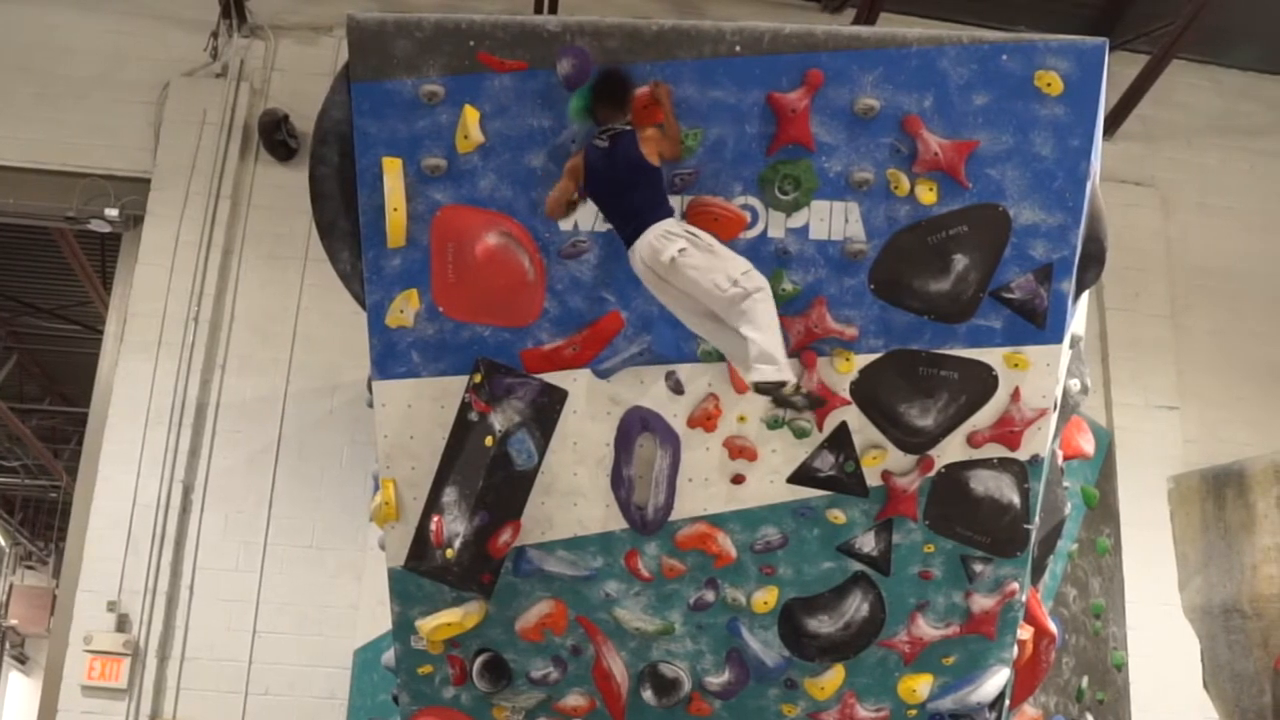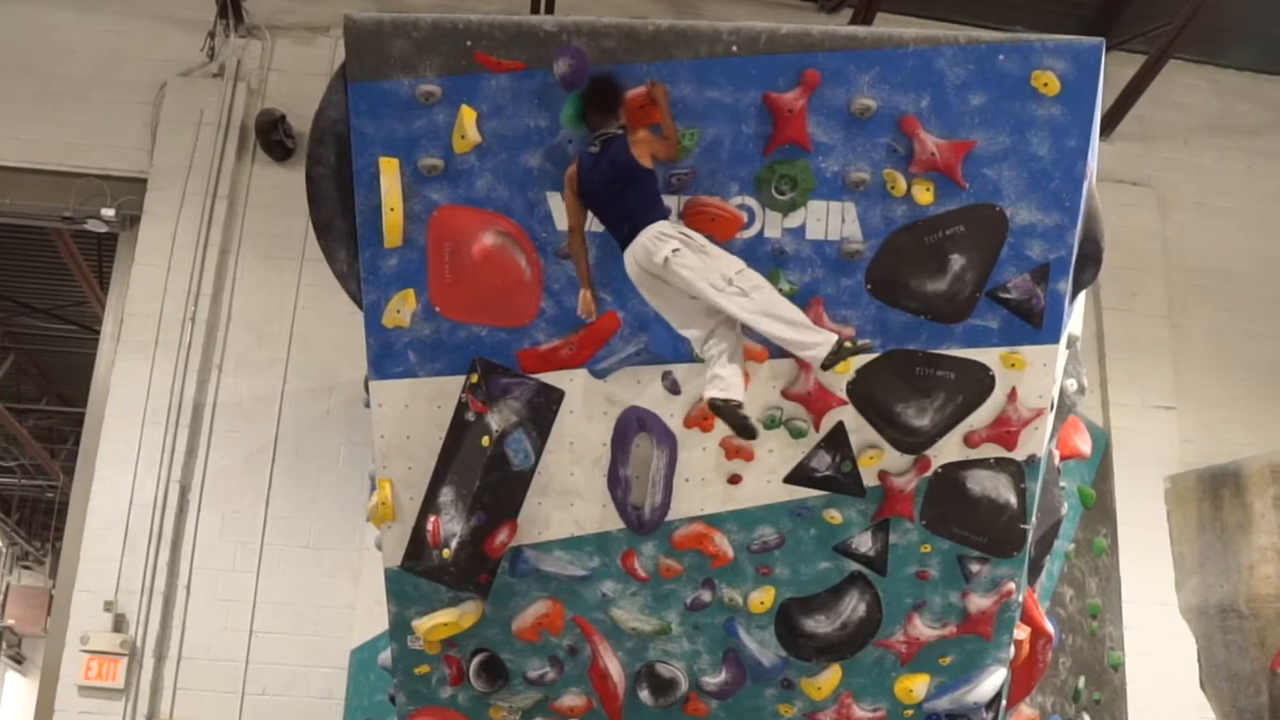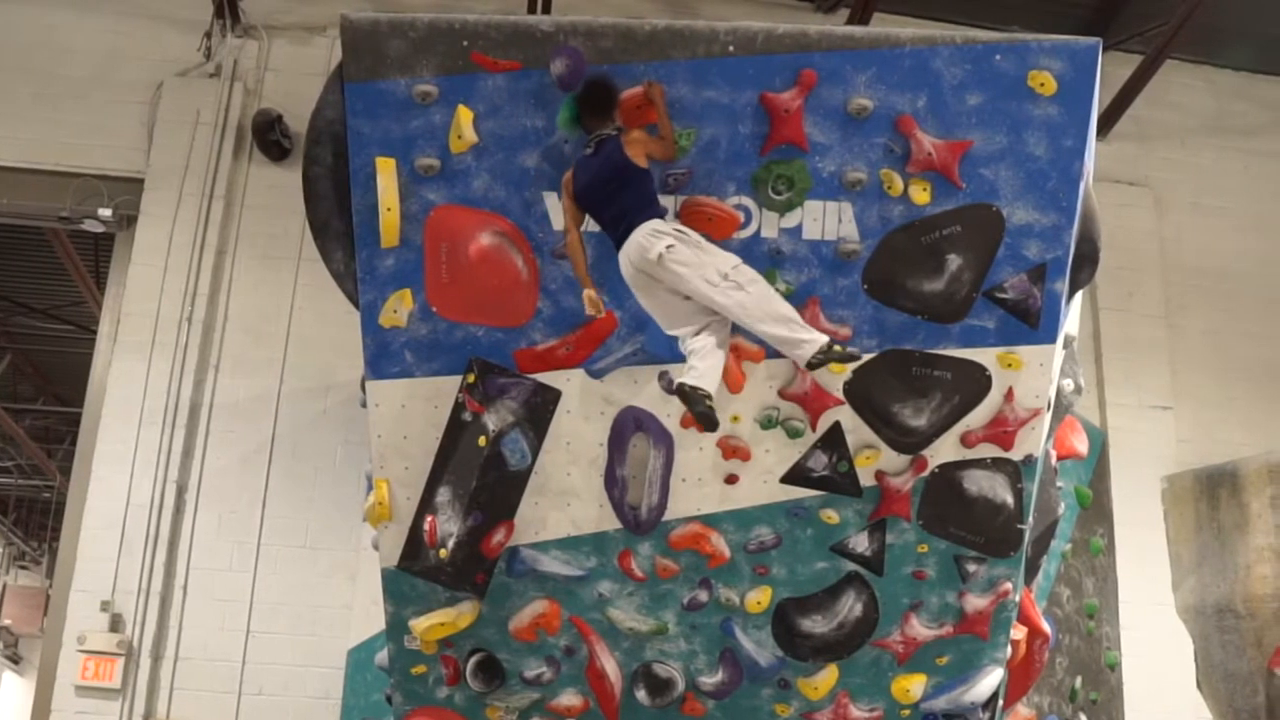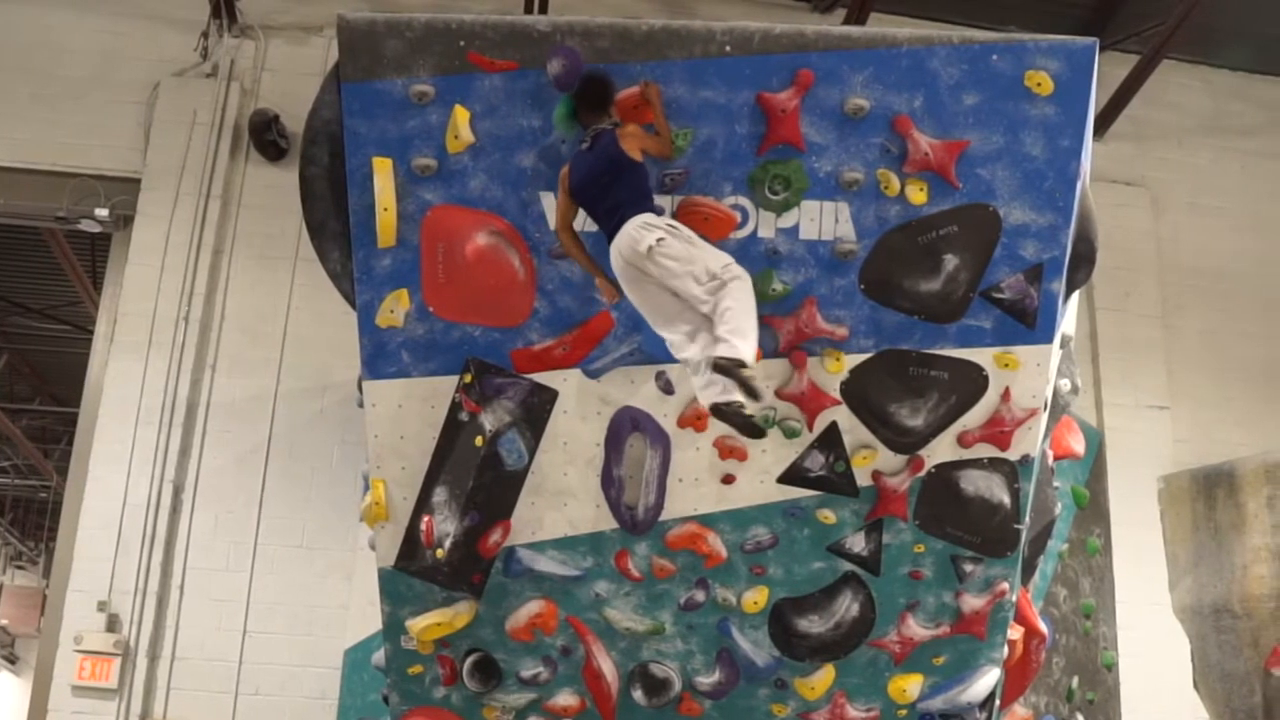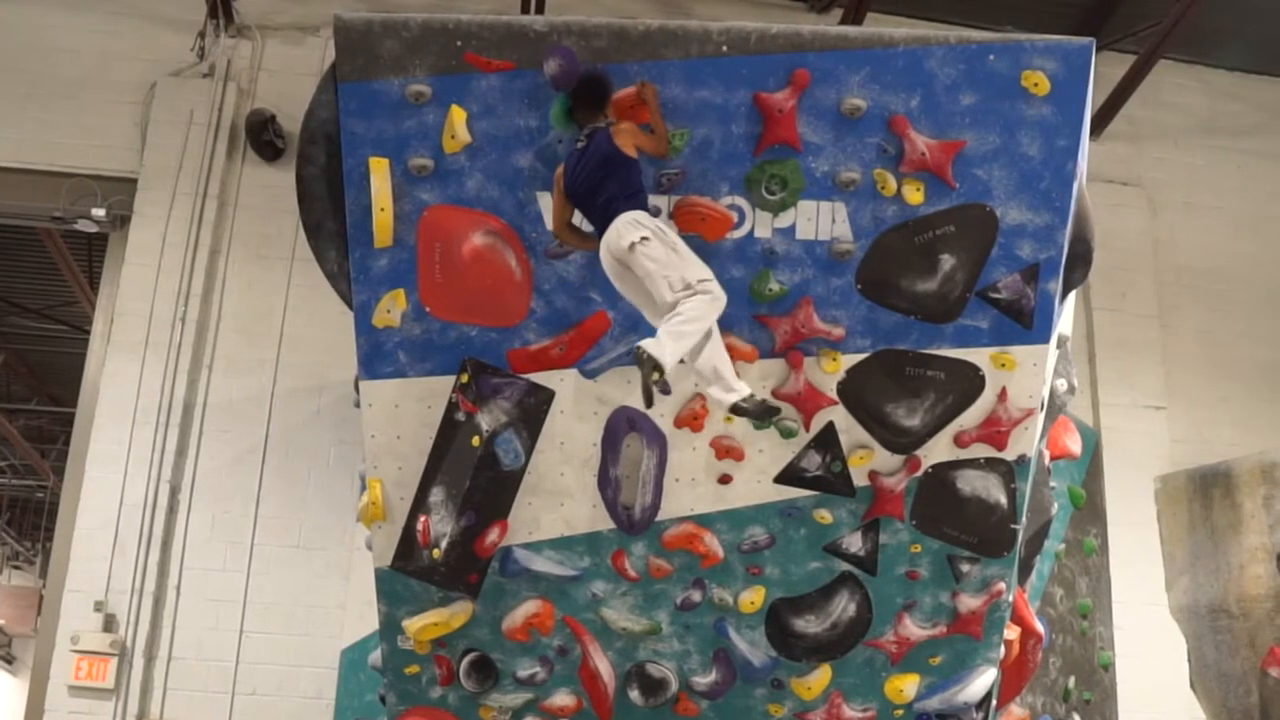
dt=0.2s
person 1, frame 1
left shoulder: (580, 162)
right shoulder: (646, 139)
left elbow: (555, 209)
right elbow: (676, 149)
left wrist: (579, 192)
right wrist: (666, 106)
left hip: (640, 254)
right hip: (668, 236)
left knee: (721, 321)
right knee: (751, 288)
left ankle: (782, 381)
right ankle: (772, 376)
person 1, frame 2
left shoulder: (575, 172)
right shoulder: (636, 140)
left elbow: (575, 231)
right elbow: (672, 150)
left wrist: (585, 287)
right wrist: (662, 105)
left hip: (634, 260)
right hip: (659, 239)
left knee: (717, 321)
right knee: (744, 286)
left ankle: (723, 393)
right ankle: (823, 346)
person 1, frame 3
left shoulder: (573, 177)
right shoulder: (632, 141)
left elbow: (571, 235)
right elbow: (670, 151)
left wrist: (588, 287)
right wrist: (659, 105)
left hip: (629, 262)
right hip: (657, 238)
left knee: (704, 324)
right knee: (741, 283)
left ankle: (698, 384)
right ankle: (812, 346)
person 1, frame 4
left shoulder: (570, 171)
right shoulder: (627, 134)
left elbow: (563, 231)
right elbow: (666, 149)
left wrist: (598, 276)
right wrist: (656, 106)
left hip: (619, 251)
right hip: (646, 230)
left knee: (690, 329)
right knee: (731, 280)
left ankle: (724, 399)
right ankle: (733, 355)
person 1, frame 5
left shoulder: (565, 171)
right shoulder: (622, 132)
left elbow: (562, 230)
right elbow: (662, 147)
right wrist: (652, 105)
left hip: (611, 252)
right hip: (637, 228)
left knee: (685, 314)
right knee: (705, 294)
left ankle: (735, 396)
right ankle: (656, 355)
